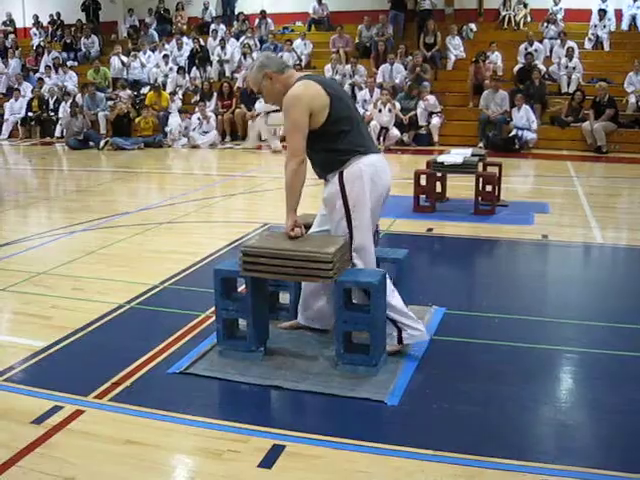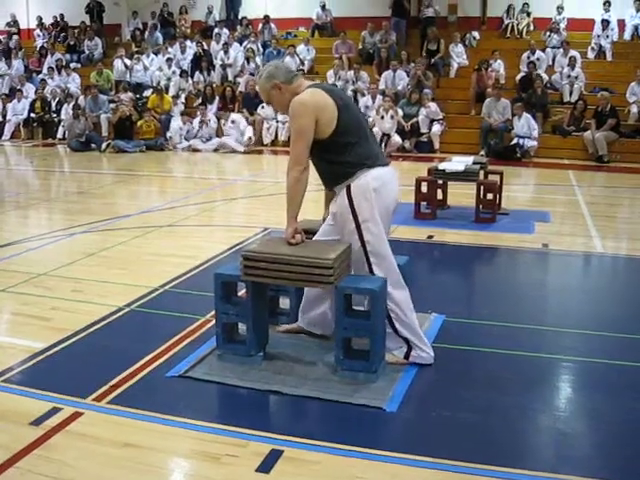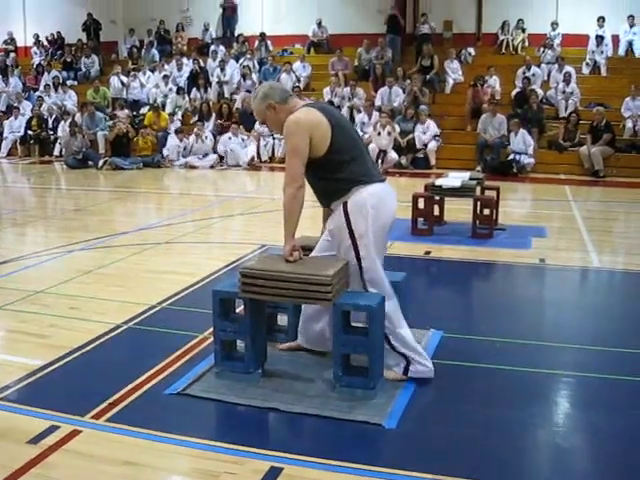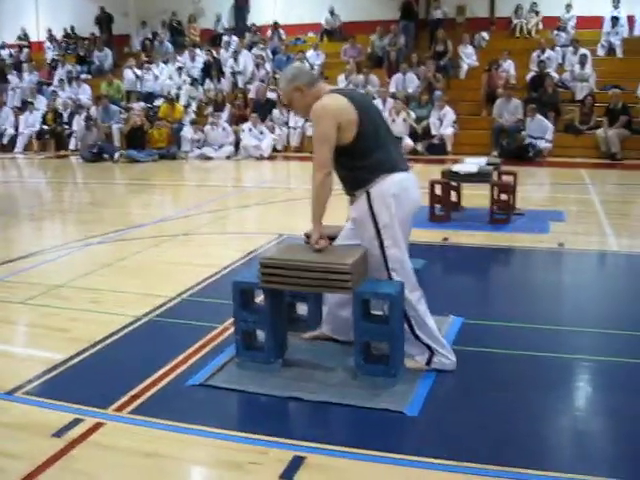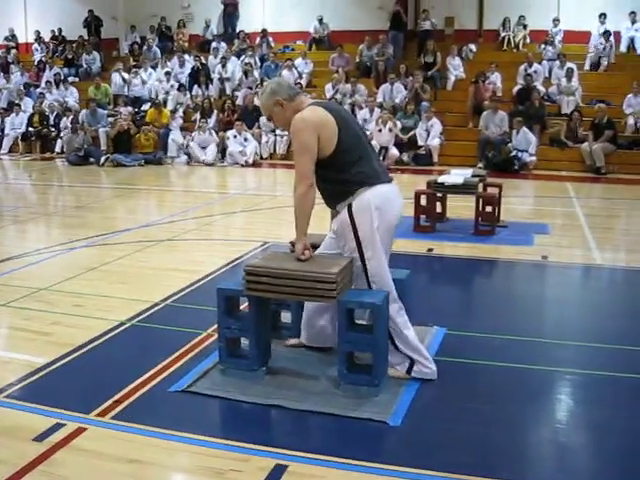
dt=0.7s
person 1, frame 1
left shoulder: (296, 95)
right shoulder: (314, 86)
left elbow: (295, 159)
left wrist: (291, 215)
right wrist: (330, 190)
left hip: (356, 174)
right hip: (356, 172)
left knee: (357, 260)
left ankle: (401, 330)
right ankle: (314, 316)
person 1, frame 2
left shoulder: (303, 102)
right shoulder: (323, 95)
left elbow: (298, 167)
left wrist: (292, 222)
right wrist: (330, 208)
left hip: (365, 188)
right hip: (366, 183)
left knee: (376, 271)
left ankle: (408, 347)
right ankle: (314, 321)
person 1, frame 3
left shoulder: (297, 121)
right shoulder: (318, 113)
left elbow: (294, 186)
left wrist: (289, 240)
right wrist: (326, 228)
left hip: (361, 204)
right hip: (365, 199)
left knee: (370, 287)
left ankle: (408, 362)
right ankle: (313, 338)
person 1, frame 4
left shoulder: (324, 107)
right shoulder: (347, 98)
left elbow: (322, 171)
left wrist: (317, 227)
right wrist: (355, 207)
left hip: (385, 193)
right hip: (388, 187)
left knee: (394, 276)
left ankle: (430, 352)
right ankle: (338, 326)
person 1, frame 5
left shoulder: (304, 120)
right shoulder: (326, 111)
left elbow: (305, 183)
left wrist: (300, 238)
right wrist: (337, 220)
left hip: (367, 205)
right hip: (376, 197)
left knee: (376, 289)
left ankle: (413, 362)
right ankle: (316, 335)
